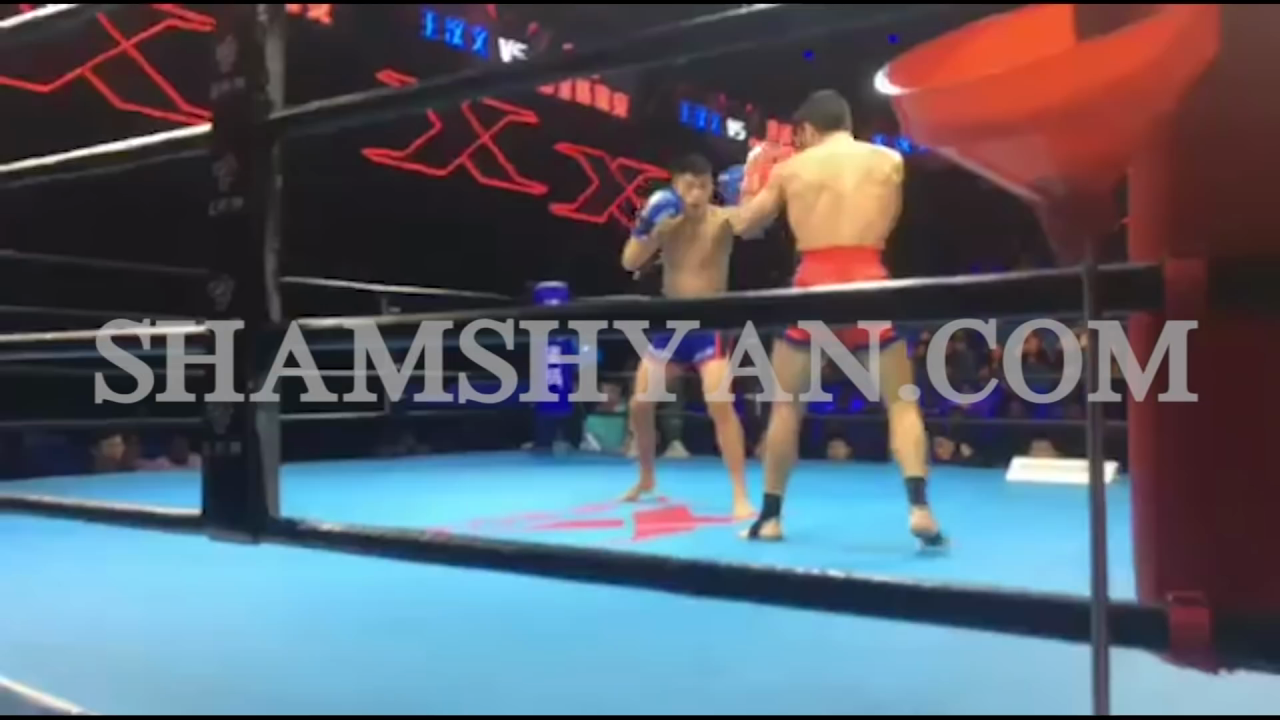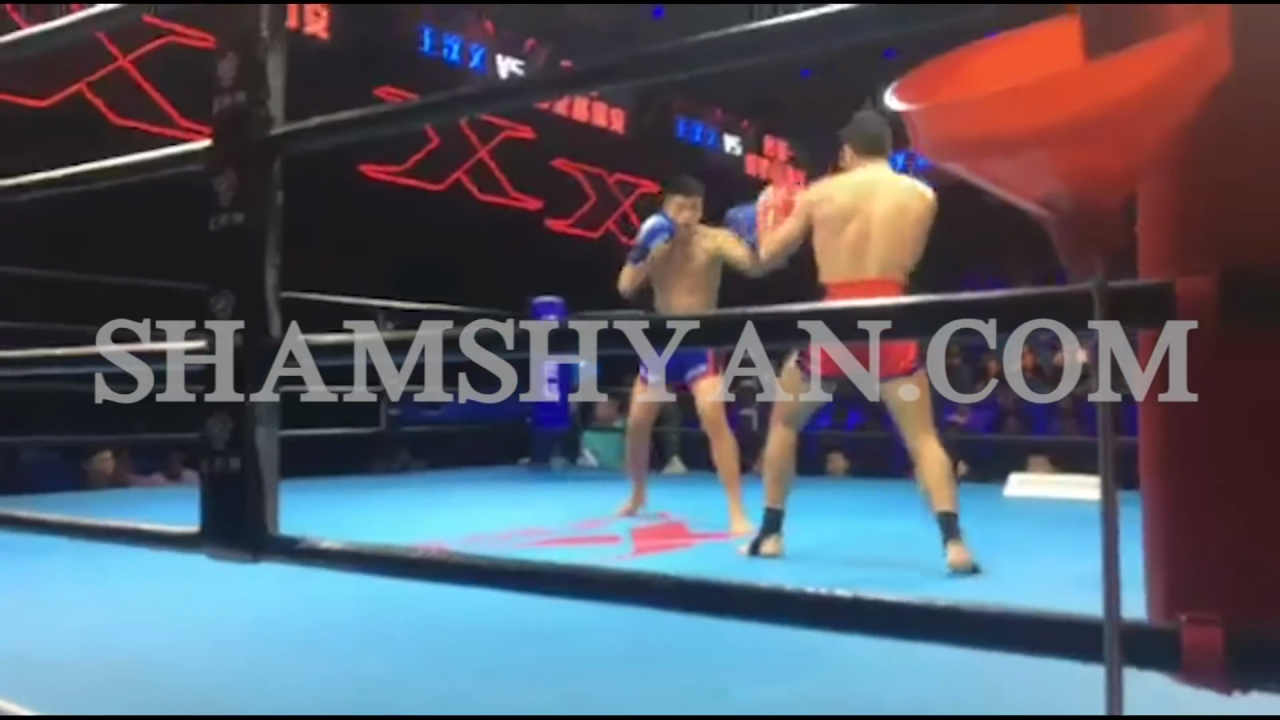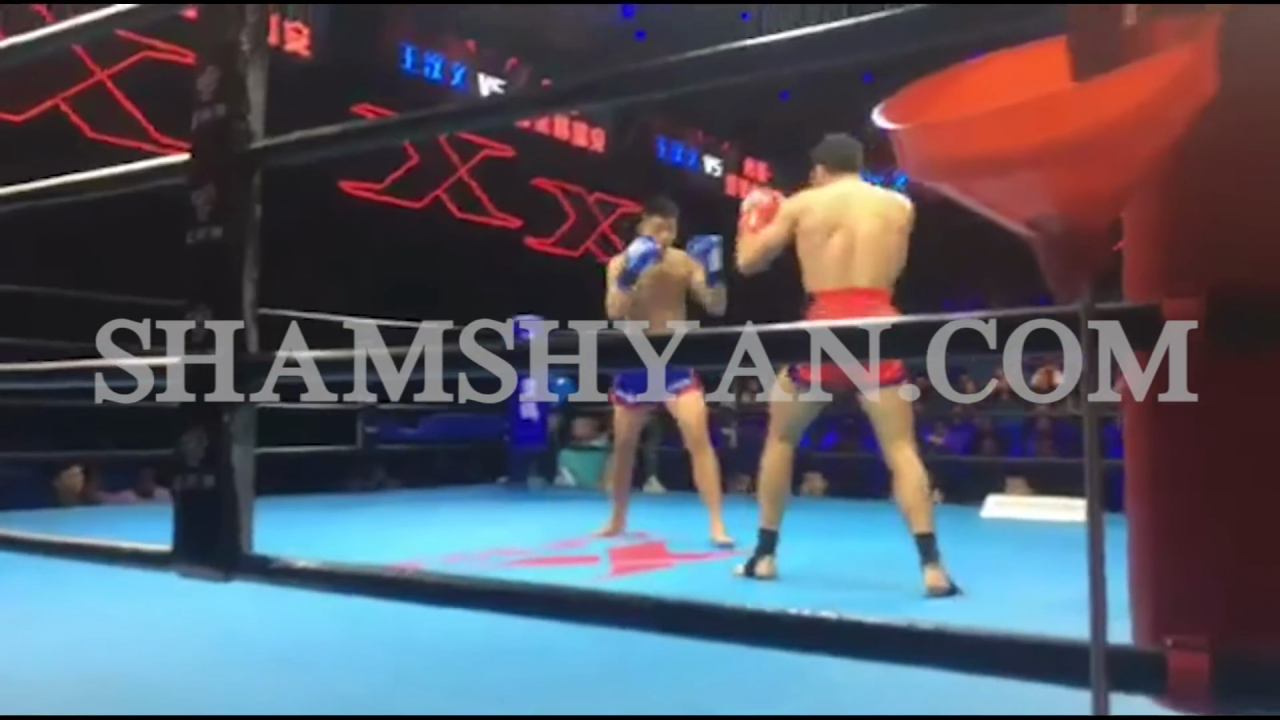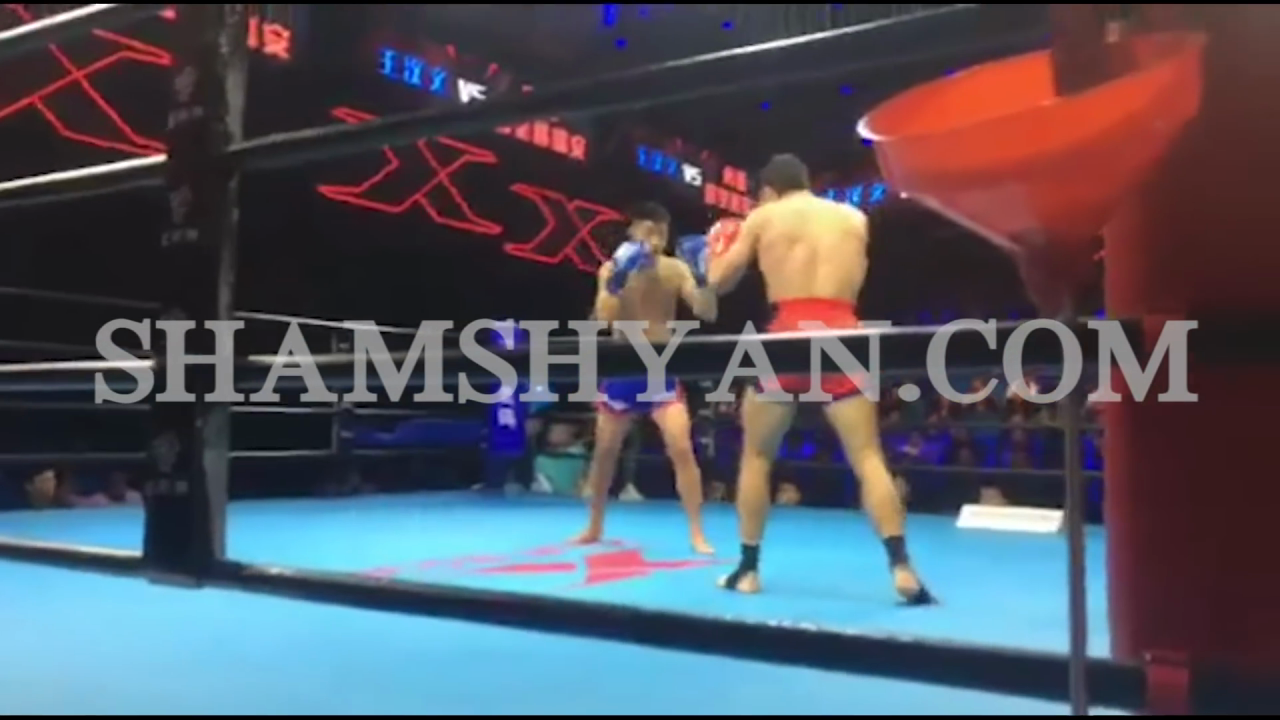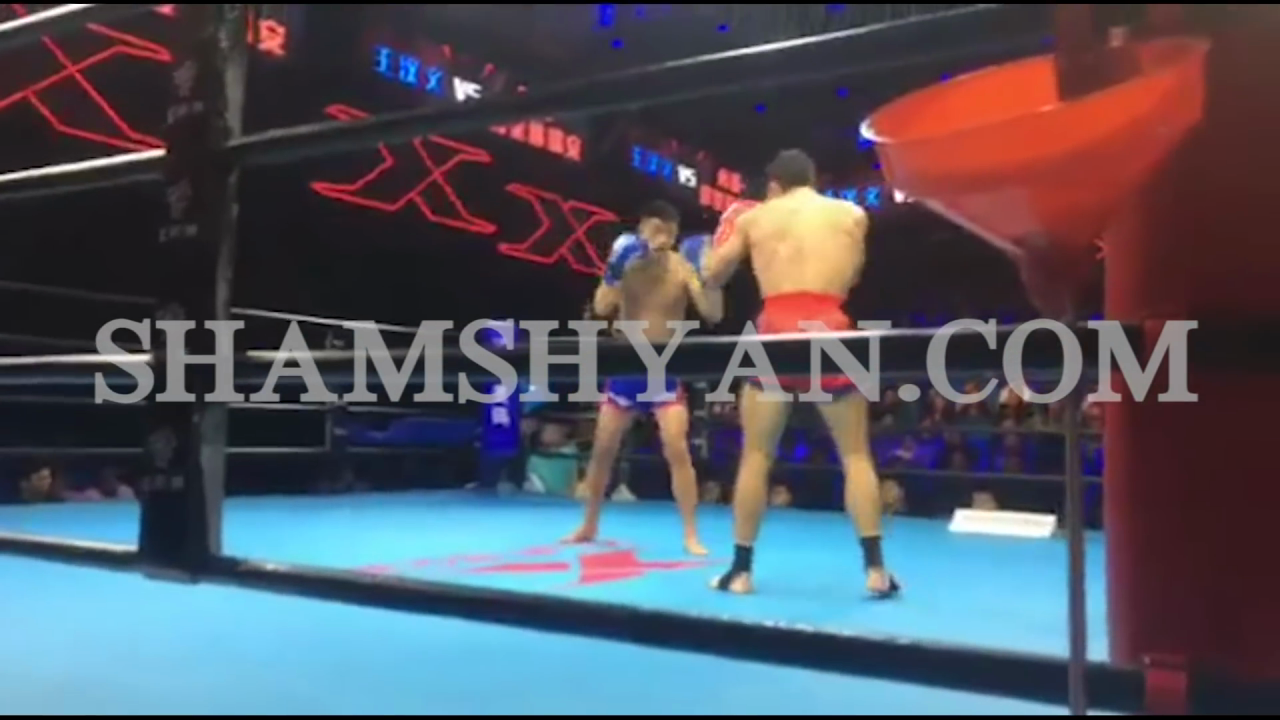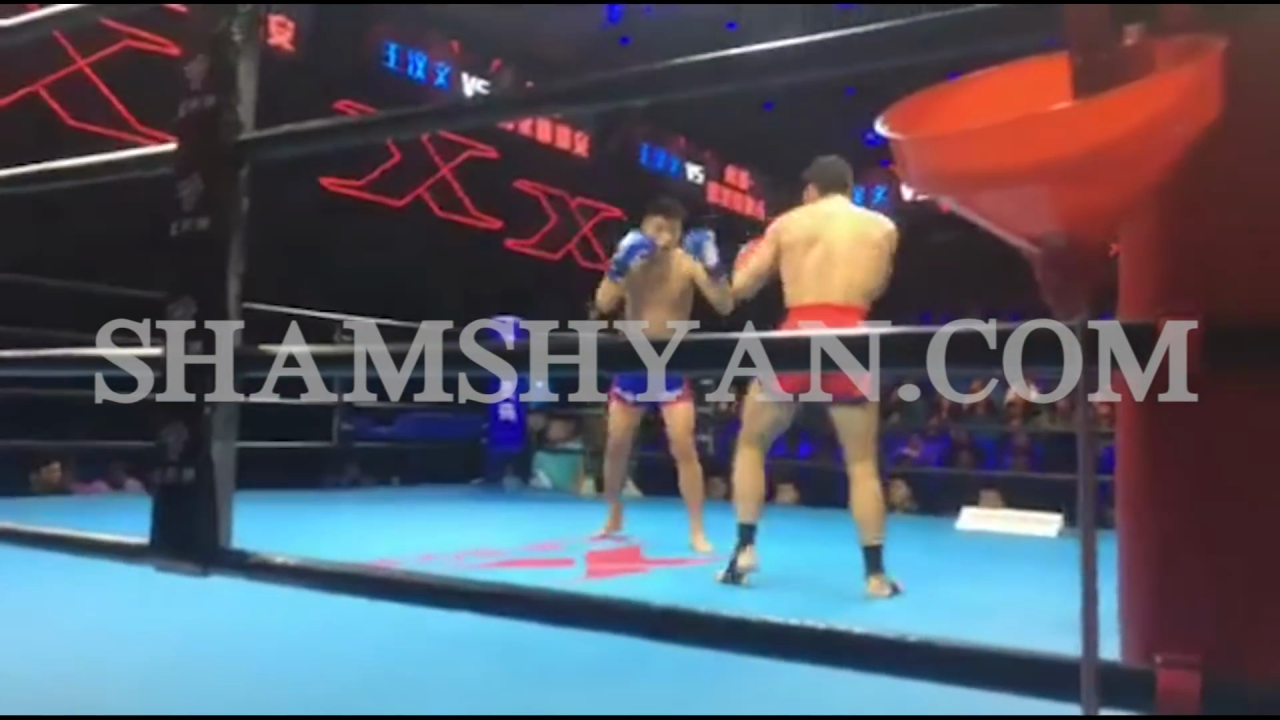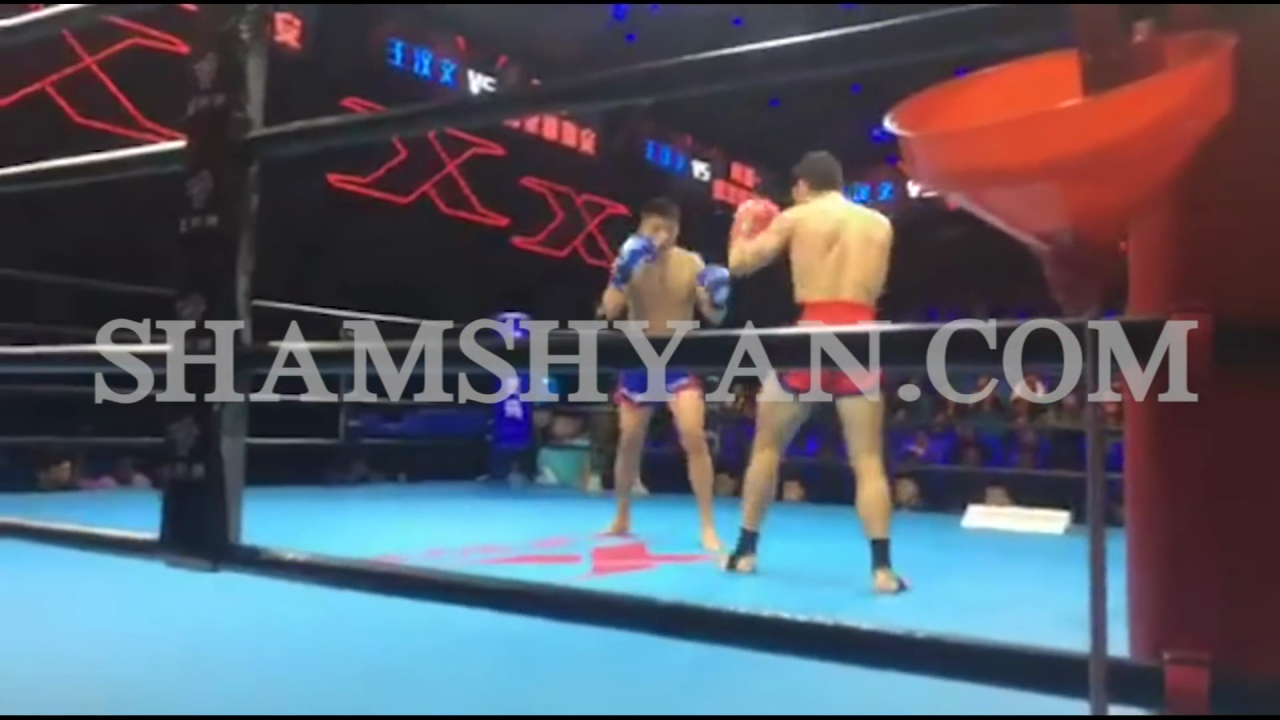
dt=0.2s
person 1, frame 1
left shoulder: (789, 167)
right shoulder: (889, 162)
left elbow: (744, 225)
left wrist: (753, 185)
left hip: (814, 287)
right hip: (868, 286)
left knee: (786, 406)
right knee: (902, 403)
left ankle: (770, 516)
right ankle: (920, 508)
person 1, frame 2
left shoulder: (819, 195)
right shoulder: (922, 197)
left elbow: (769, 257)
left wrist: (768, 222)
left knee: (784, 423)
right knee: (922, 438)
left ankle: (770, 534)
right ankle: (954, 543)
person 1, frame 3
left shoulder: (800, 205)
right shoulder: (900, 207)
left elbow: (748, 262)
left wrist: (750, 225)
left knee: (780, 439)
right knee: (901, 451)
left ankle: (765, 554)
right ankle: (932, 566)
person 1, frame 4
left shoulder: (760, 220)
right shoulder: (855, 219)
left elbow: (718, 282)
left wrist: (718, 252)
left hip: (785, 338)
right hip: (840, 336)
left knee: (756, 456)
right knee: (868, 461)
left ankle: (748, 568)
right ankle: (903, 569)
person 1, frame 5
left shoulder: (754, 217)
right shoulder: (852, 215)
left elbow: (710, 275)
left wrist: (724, 238)
left hip: (775, 332)
right hip: (830, 332)
left knee: (756, 456)
right knee: (856, 456)
left ankle: (742, 569)
right ankle: (875, 568)
person 1, frame 6
left shoulder: (786, 224)
right shoulder: (883, 228)
left elbow: (741, 288)
left wrist: (749, 260)
left knee: (751, 444)
right knee: (862, 466)
left ankle: (746, 547)
right ankle: (875, 573)
person 1, frame 7
left shoulder: (795, 219)
right shoulder: (881, 225)
left elbow: (738, 264)
left wrist: (743, 228)
left knee: (767, 447)
right knee: (868, 462)
left ankle: (746, 550)
right ankle: (883, 567)
person 2, frame 1
left shoulder: (722, 219)
right shoulder: (664, 220)
right elbow: (630, 262)
right wrist: (647, 223)
left hip: (709, 326)
right hip: (669, 325)
left knee: (720, 406)
right knee: (639, 405)
left ankle: (741, 495)
right ankle: (646, 478)
person 2, frame 2
left shoulder: (716, 240)
right shoulder: (652, 238)
left elbow: (753, 266)
right elbow: (625, 288)
left wrist: (749, 241)
right wrist: (644, 249)
left hip: (700, 345)
left knee: (714, 422)
right knee: (636, 425)
left ankle: (737, 512)
right ankle: (638, 497)
person 2, frame 3
left shoulder: (685, 262)
right shoulder: (621, 263)
left elbow: (716, 307)
right elbow: (614, 312)
left wrist: (714, 273)
right wrist: (630, 274)
left hip: (675, 364)
right hip: (635, 364)
left knee: (698, 437)
right knee: (623, 445)
left ankle: (717, 523)
right ankle: (618, 519)
person 2, frame 4
left shoulder: (676, 269)
right shoulder: (613, 267)
left elbow: (708, 314)
right elbow: (602, 316)
left wrist: (704, 278)
right wrist: (618, 279)
right hip: (622, 372)
left knee: (681, 450)
right knee: (604, 451)
left ankle: (697, 534)
right ankle: (594, 527)
person 2, frame 5
left shoulder: (684, 268)
right shoulder: (626, 262)
left elbow: (714, 314)
right elbow: (600, 308)
right wrist: (614, 269)
left hip: (665, 371)
left knee: (677, 450)
right knee: (603, 449)
left ankle: (691, 536)
right ankle: (589, 524)
person 2, frame 6
left shoulder: (690, 264)
right shoulder: (631, 258)
left elbow: (724, 305)
right elbow: (603, 304)
left wrist: (713, 268)
right wrist: (621, 265)
left hip: (671, 367)
left knee: (683, 448)
right knee: (616, 445)
left ankle: (698, 531)
right ankle: (614, 520)
person 2, frame 7
left shoulder: (691, 263)
right shoulder: (631, 261)
left elbow: (715, 317)
right elbow: (609, 310)
left wrist: (718, 296)
right wrist: (622, 273)
left hip: (678, 363)
right hip: (639, 363)
left knee: (694, 438)
right knee: (629, 443)
left ankle: (707, 527)
right ankle: (622, 518)
